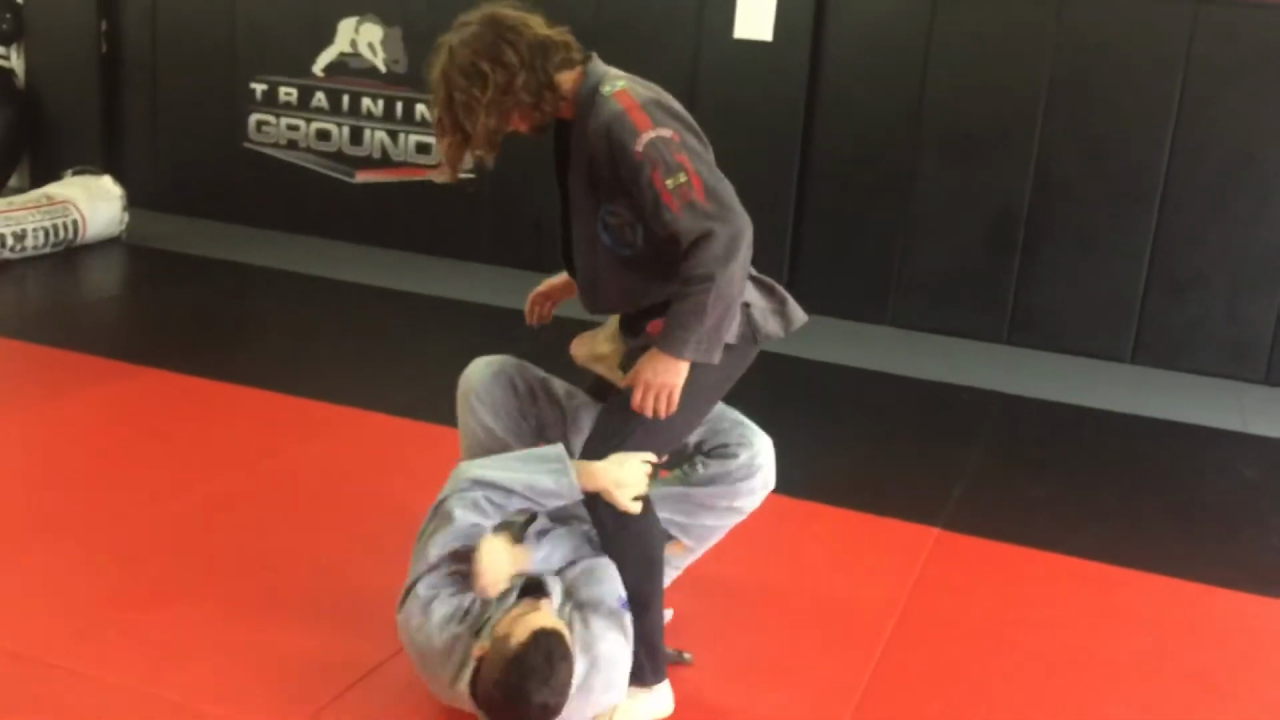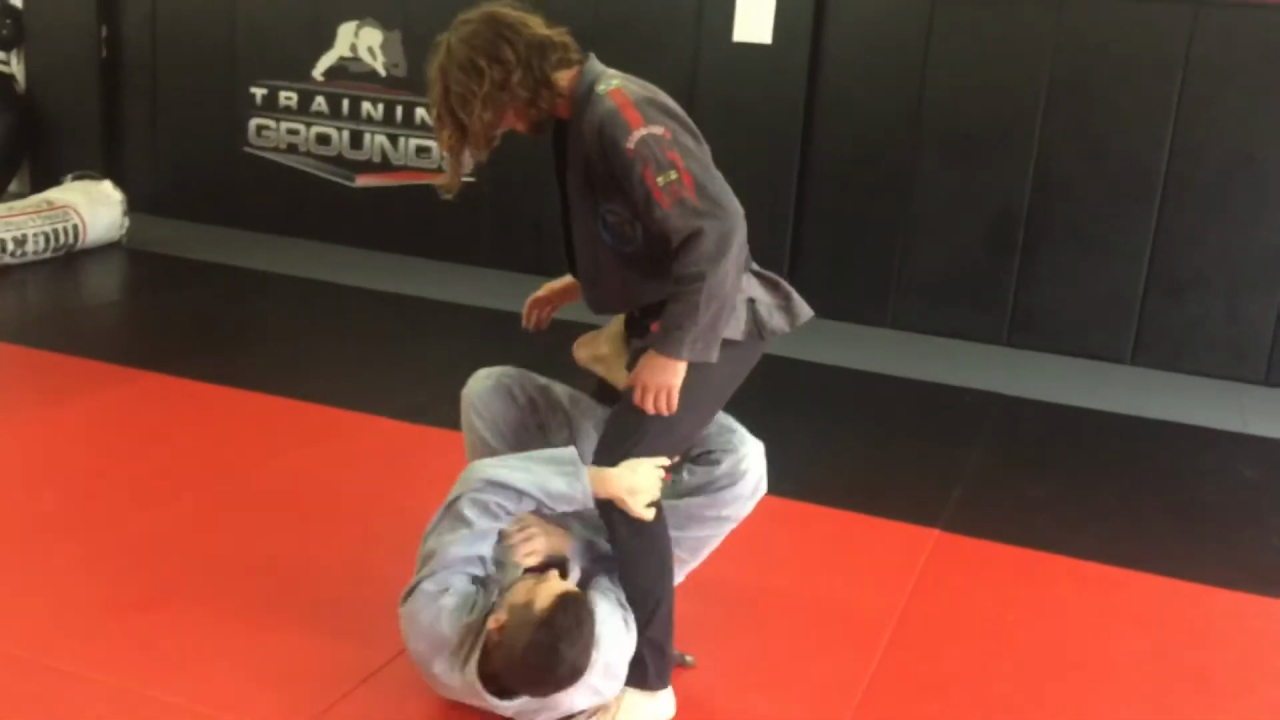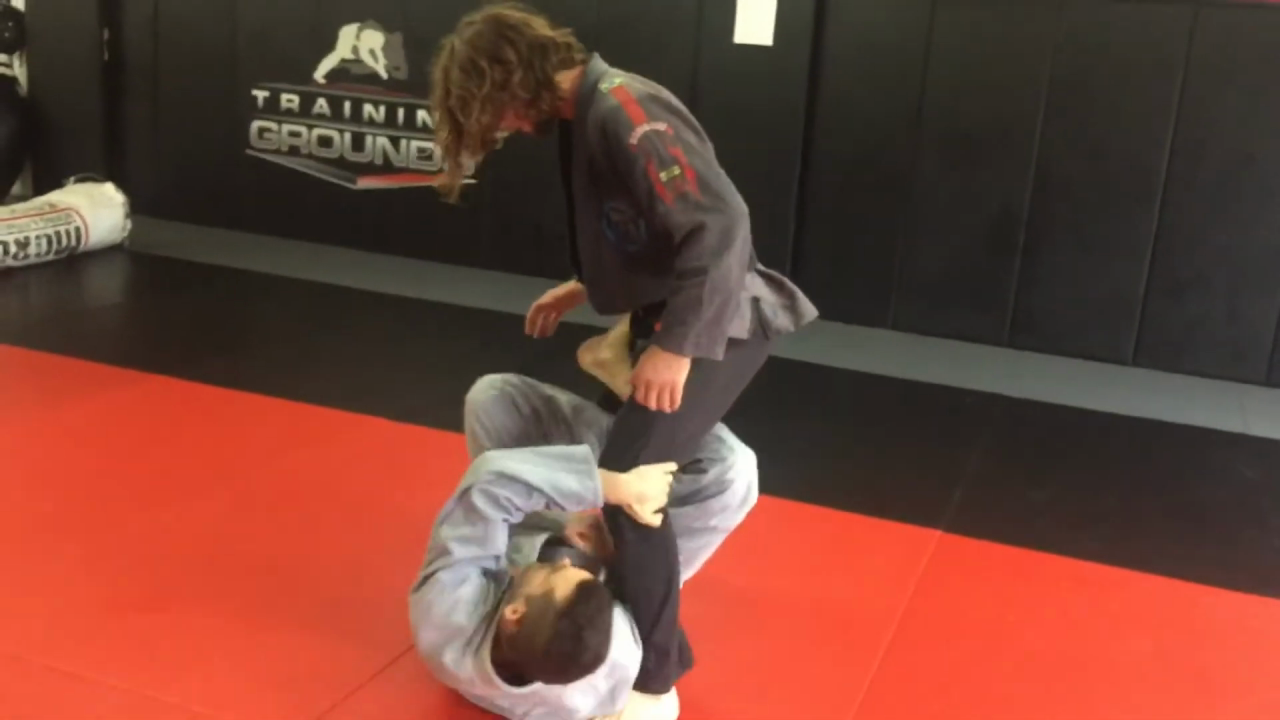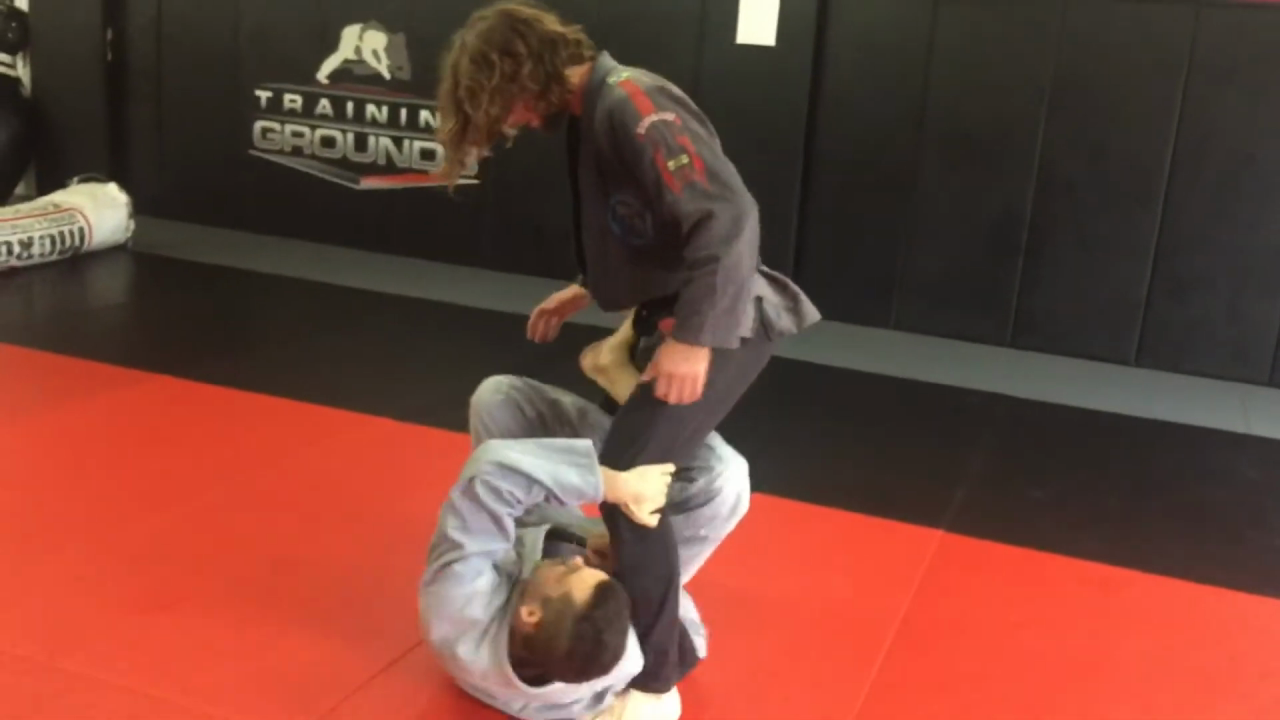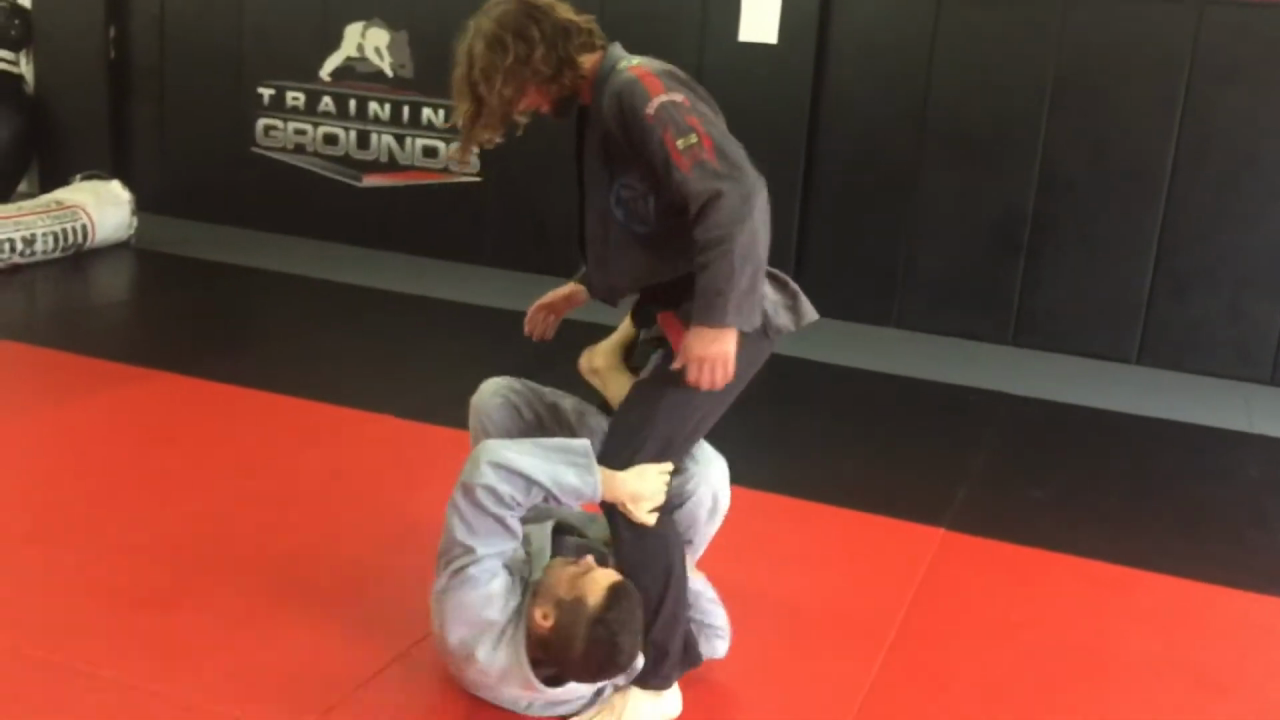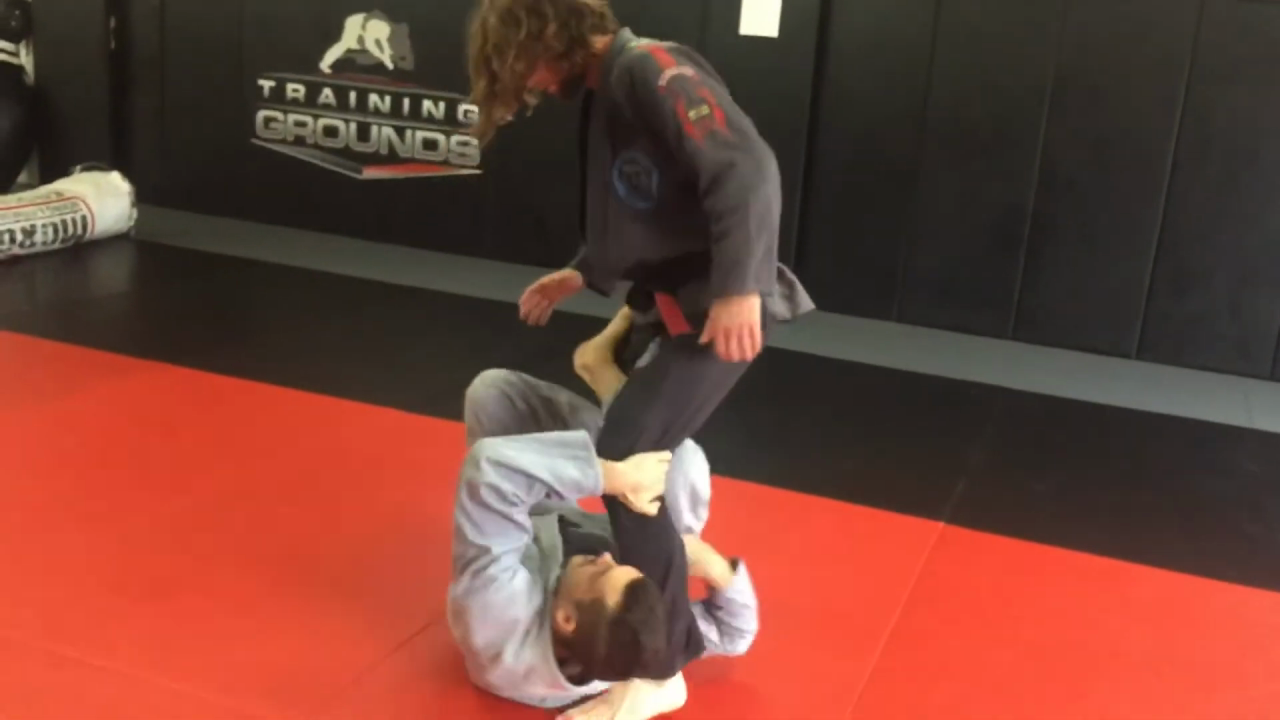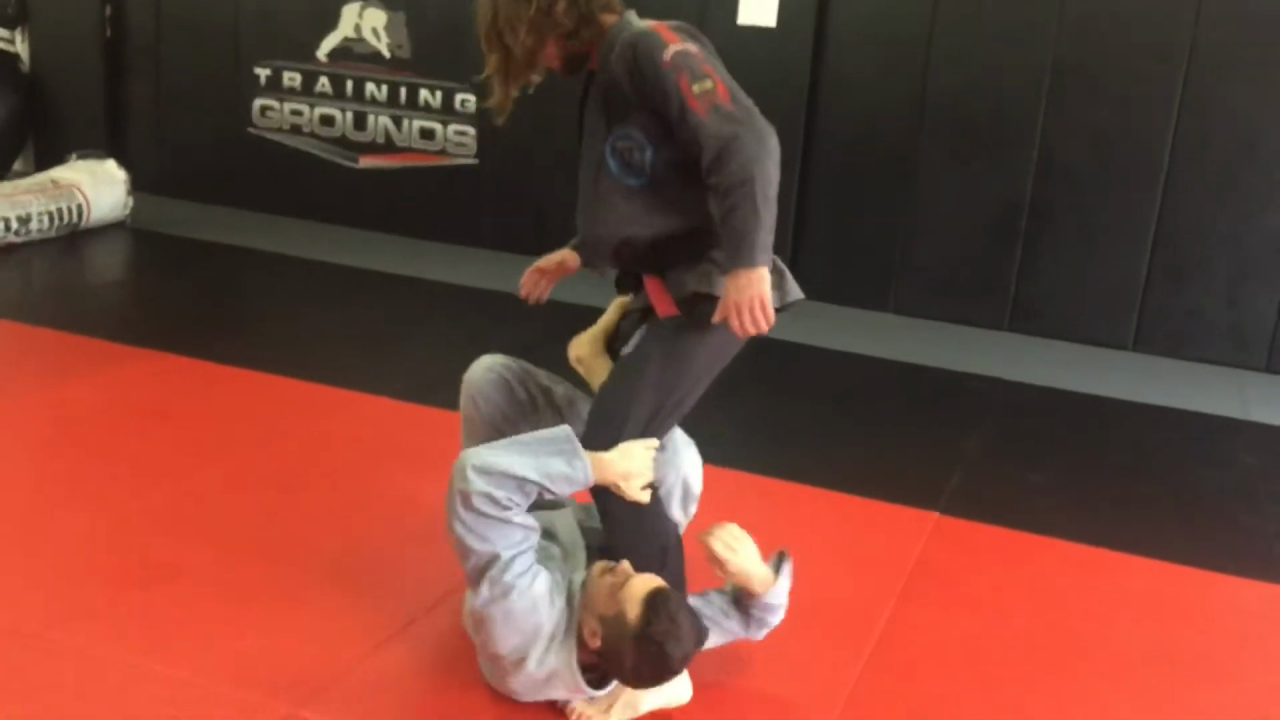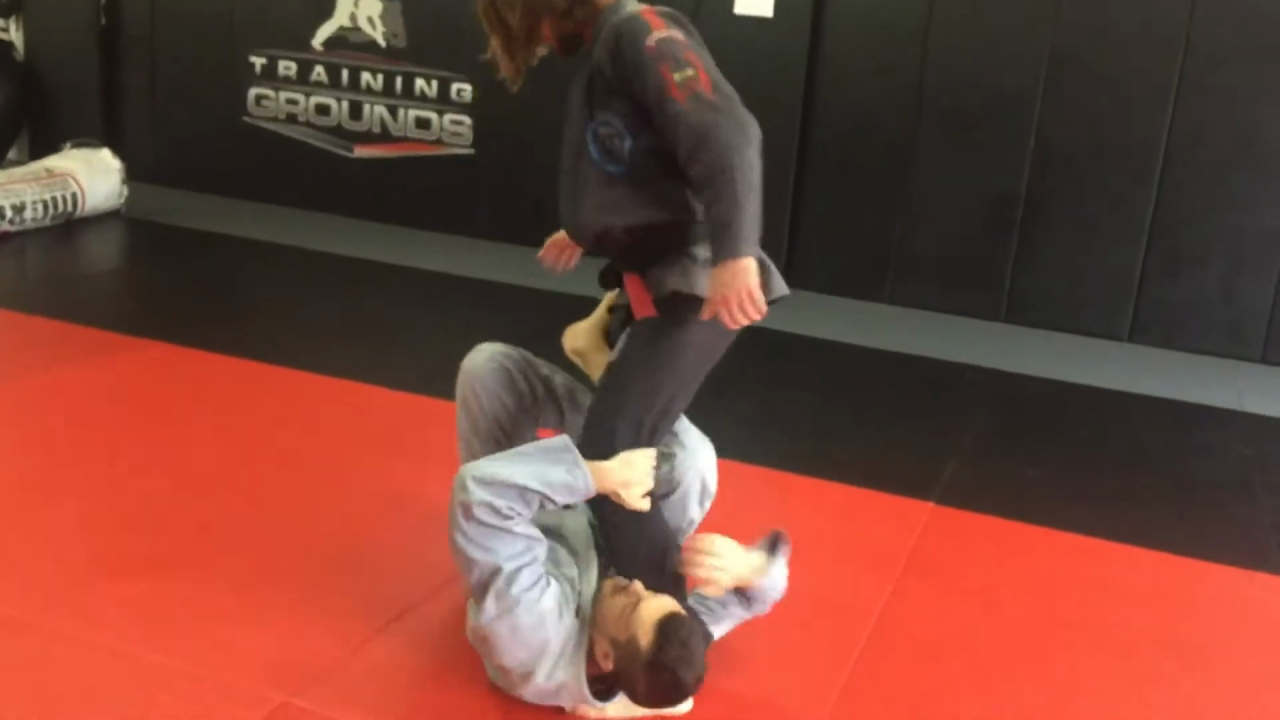
dt=0.1s
person 1, frame 1
left shoulder: (626, 118)
right shoulder: (585, 108)
left elbow: (722, 232)
left wrist: (675, 349)
right wrist: (578, 278)
left hip: (708, 325)
right hip: (665, 316)
right knee: (609, 466)
right ankle: (627, 603)
person 1, frame 2
left shoulder: (621, 116)
right shoulder: (581, 110)
left elbow: (715, 230)
left wrist: (673, 349)
right wrist: (581, 281)
left hip: (712, 323)
right hip: (668, 316)
left knee: (620, 475)
right knee: (621, 467)
right ankle: (633, 611)
person 1, frame 3
left shoulder: (625, 114)
right shoulder: (586, 112)
left elbow: (719, 227)
left wrist: (678, 347)
right wrist: (585, 285)
left hip: (715, 327)
right hip: (678, 319)
left knee: (628, 478)
right knee: (627, 471)
left ankle: (651, 679)
right ankle: (646, 628)
person 1, frame 4
left shoulder: (632, 107)
right shoulder: (592, 110)
left elbow: (727, 216)
left wrist: (694, 337)
right wrist: (589, 289)
left hip: (722, 323)
right hip: (679, 315)
left knee: (628, 477)
right knee: (628, 464)
left ankle: (652, 679)
right ankle: (656, 637)
person 1, frame 5
left shoulder: (644, 93)
right shoulder: (602, 103)
left elbow: (735, 199)
left wrist: (718, 321)
right wrist: (586, 287)
left hip: (721, 326)
right hip: (681, 314)
left knee: (626, 471)
right knee: (631, 467)
left ankle: (654, 673)
right ankle: (660, 640)
person 1, frame 6
left shoulder: (652, 71)
right shoulder: (609, 85)
left elbow: (747, 169)
left wrist: (737, 288)
right wrist: (582, 273)
left hip: (719, 306)
right hip: (680, 301)
left knee: (625, 458)
right knee: (632, 451)
left ankle: (657, 663)
right ankle: (664, 630)
person 1, frame 7
left shoulder: (656, 49)
right shoulder: (615, 64)
left elbow: (746, 144)
left wrist: (746, 263)
right wrist: (581, 254)
left hip: (710, 291)
right hip: (678, 286)
left knee: (611, 447)
right knee: (625, 442)
person 1, frame 8
right shoulder: (607, 49)
left elbow: (726, 135)
left wrist: (733, 253)
right wrist: (586, 234)
left hip: (691, 287)
right hip: (662, 280)
left knee: (608, 455)
right knee: (617, 445)
person 2, frame 1
left shoulder: (426, 631)
right shoulder: (598, 669)
left elbow: (467, 489)
right elbow: (593, 561)
left wrist: (586, 475)
right wrist: (516, 555)
left knee: (489, 377)
right knee: (747, 458)
person 2, frame 2
left shoulder: (429, 623)
right shoulder: (605, 643)
left elbow: (479, 487)
left wrist: (601, 481)
right wrist: (566, 545)
right hip: (599, 565)
left knee: (490, 391)
right knee: (738, 465)
person 2, frame 3
left shoulder: (443, 617)
right shoulder: (614, 658)
left elbow: (491, 477)
left wrist: (614, 486)
right wrist: (615, 555)
left knee: (493, 395)
right knee: (730, 472)
person 2, frame 4
left shoulder: (453, 610)
right shoulder: (616, 658)
left elbow: (492, 468)
right elbow: (690, 641)
left wrist: (612, 484)
left knee: (498, 397)
right knee: (722, 478)
right ankle: (626, 384)
person 2, frame 5
left shoulder: (473, 610)
right shoulder: (622, 657)
left elbow: (489, 466)
right elbow: (712, 640)
left wrist: (612, 484)
left hip: (522, 560)
left knee: (497, 397)
right knee: (703, 478)
right ankle: (626, 389)
person 2, frame 6
left shoulder: (493, 608)
right shoulder: (639, 643)
left elbow: (489, 462)
right elbow: (733, 631)
left wrist: (611, 476)
right wrist: (716, 569)
left hip: (537, 540)
left knee: (494, 388)
right knee: (682, 468)
right ankle: (606, 377)
person 2, frame 7
left shoulder: (521, 613)
right shoulder: (662, 641)
left elbow: (479, 474)
right elbow: (748, 616)
left wrist: (599, 465)
right wrist: (759, 576)
left hip: (515, 531)
right hip: (589, 542)
left knee: (491, 376)
right knee: (671, 461)
right ankle: (599, 367)
person 2, frame 8
left shoulder: (526, 628)
right shoulder: (671, 648)
left elbow: (480, 489)
right elbow: (753, 596)
left wrist: (599, 475)
right wrist: (747, 569)
left hip: (513, 533)
right hip: (587, 534)
left knee: (489, 365)
right knee: (687, 463)
right ankle: (597, 361)
